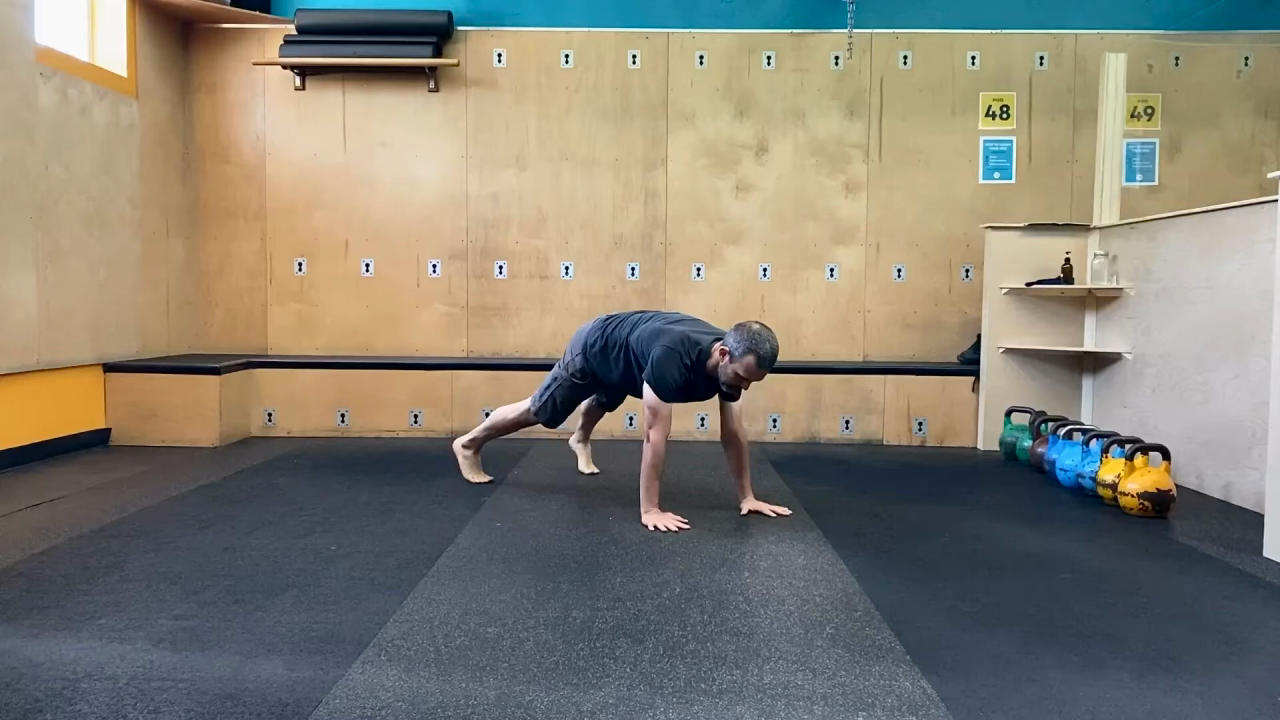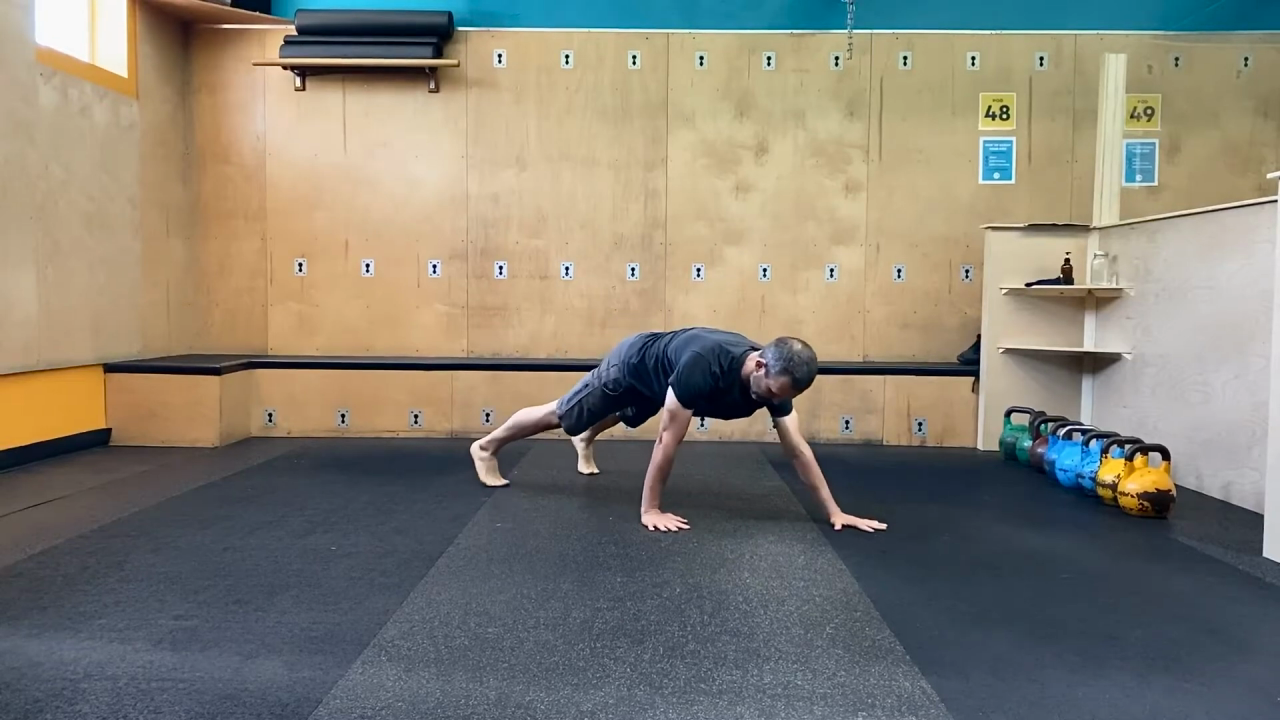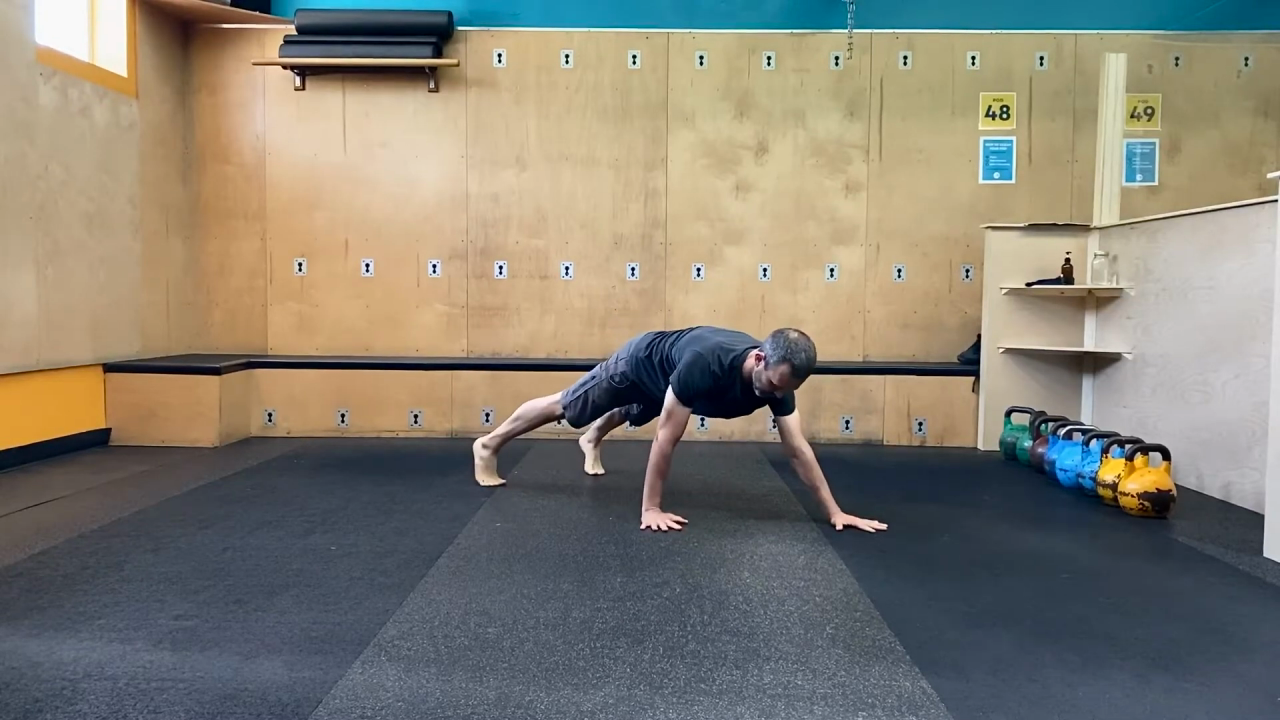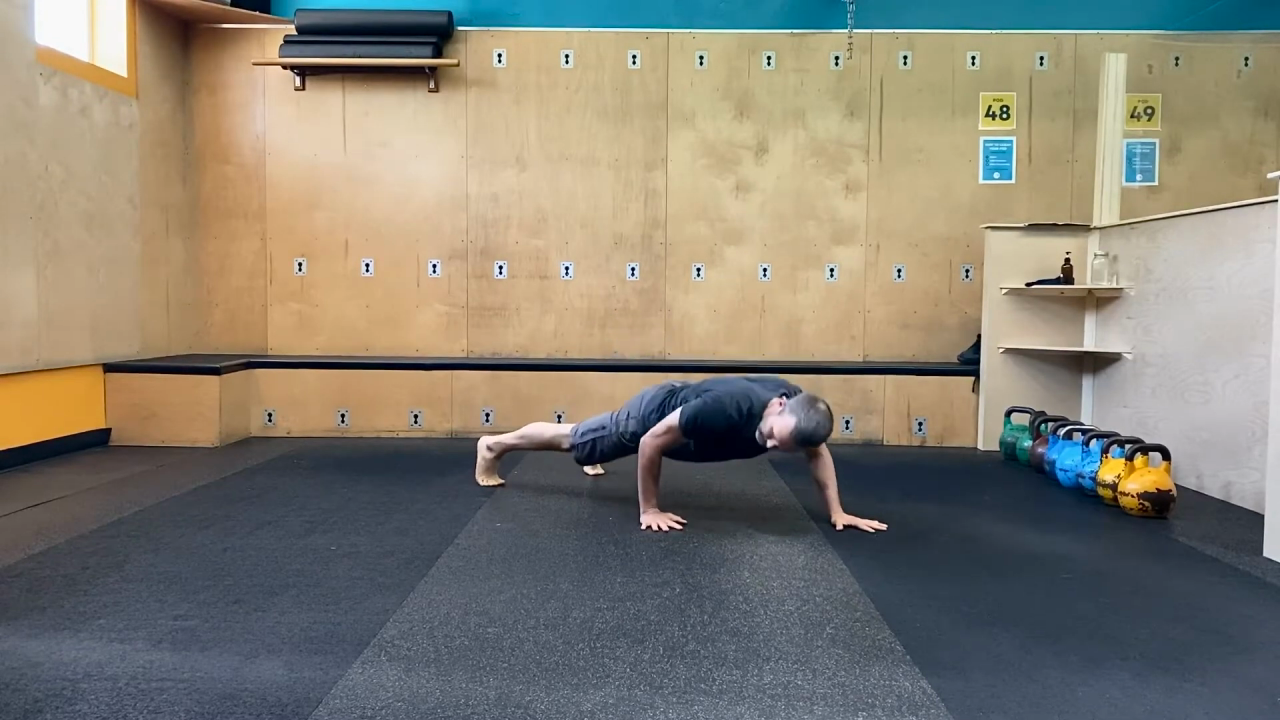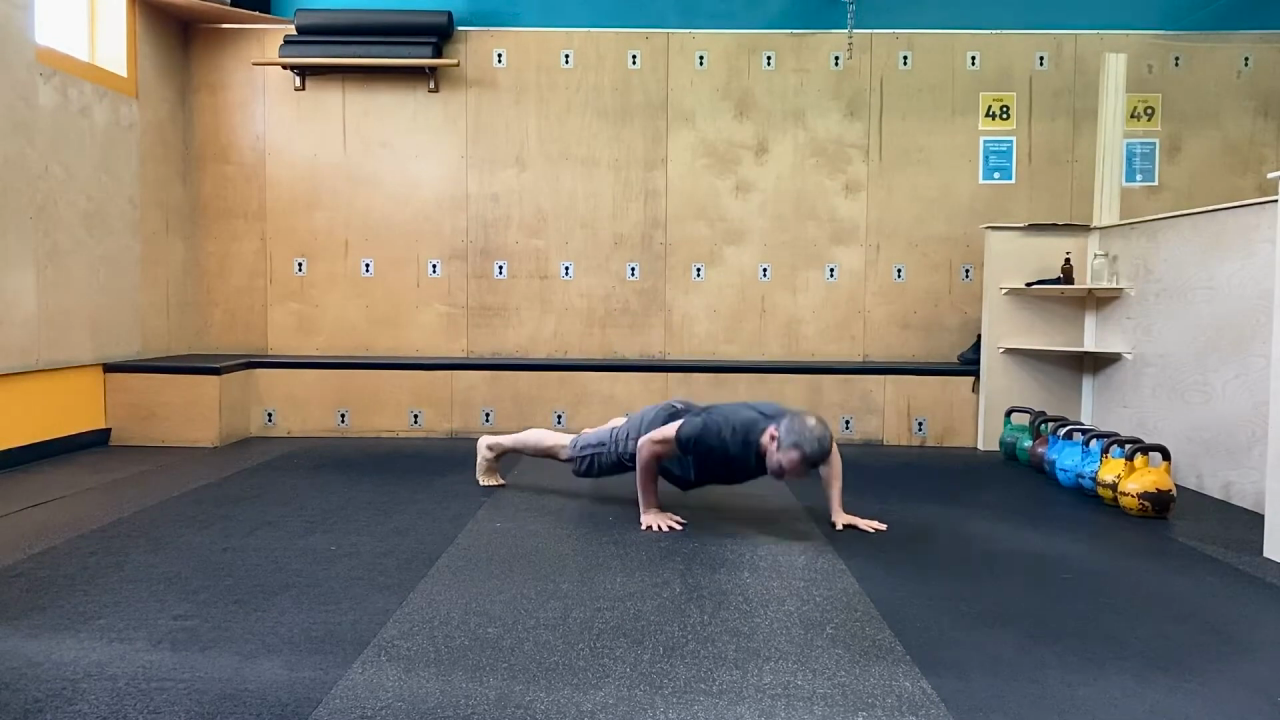
dt=1s
person 1, frame 1
left shoulder: (733, 361)
right shoulder: (673, 356)
left elbow: (733, 433)
right elbow: (656, 435)
left wrist: (746, 496)
right wrist: (650, 510)
left hip: (621, 358)
right hip: (594, 347)
left knee: (604, 401)
right knee: (536, 412)
left ankle: (581, 440)
right ankle: (469, 445)
person 1, frame 2
left shoulder: (775, 379)
right shoulder: (704, 365)
left elbow: (797, 447)
right elbow: (669, 439)
left wrist: (833, 511)
right wrist: (650, 511)
left hip: (652, 386)
right hip: (632, 364)
left knee: (622, 415)
right knee: (560, 415)
left ankle: (585, 441)
right ankle: (487, 448)
person 1, frame 3
left shoulder: (778, 376)
right shoulder: (706, 364)
left elbow: (797, 448)
right elbow: (666, 439)
left wrist: (834, 511)
right wrist: (650, 510)
left hip: (660, 384)
right hip: (639, 362)
left knee: (629, 414)
right knee: (564, 407)
left ankle: (593, 439)
right ankle: (488, 446)
person 1, frame 4
left shoulder: (797, 408)
right shoulder: (727, 409)
left elbow: (820, 452)
right elbow: (650, 443)
left wrist: (837, 511)
right wrist: (648, 511)
left hip: (681, 406)
right hip: (653, 414)
right knee: (569, 438)
left ankle: (601, 428)
right ankle: (493, 446)
person 1, frame 5
left shoulder: (793, 436)
right shoulder: (723, 434)
left elbow: (829, 452)
right elbow: (648, 447)
left wrist: (837, 512)
right wrist: (649, 511)
left hip: (682, 428)
right hip: (653, 432)
right knee: (567, 449)
left ankle: (592, 431)
right ankle: (493, 446)
